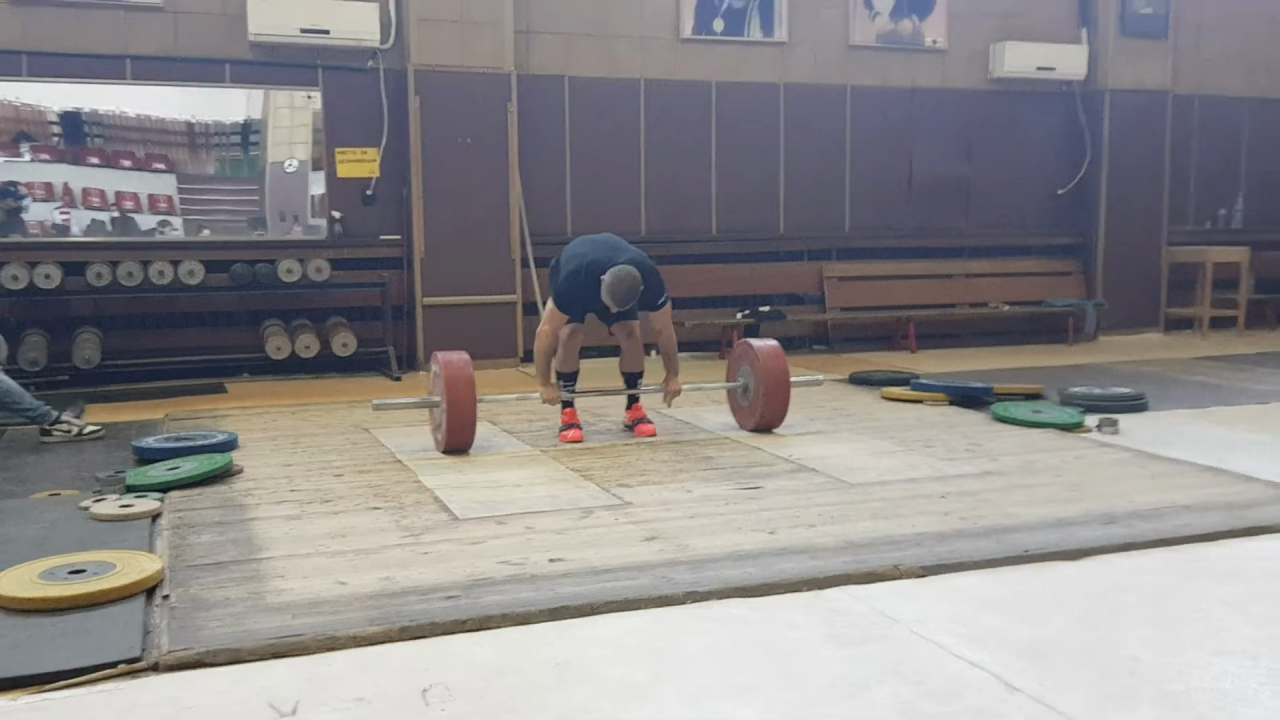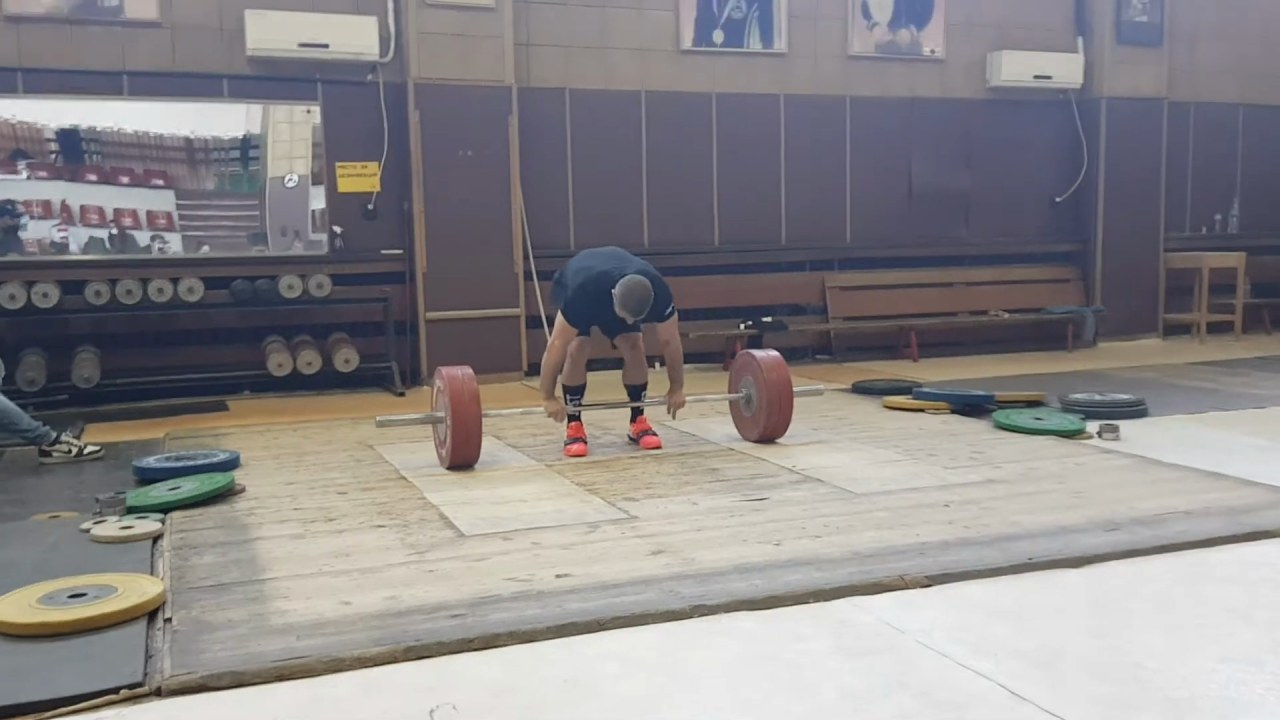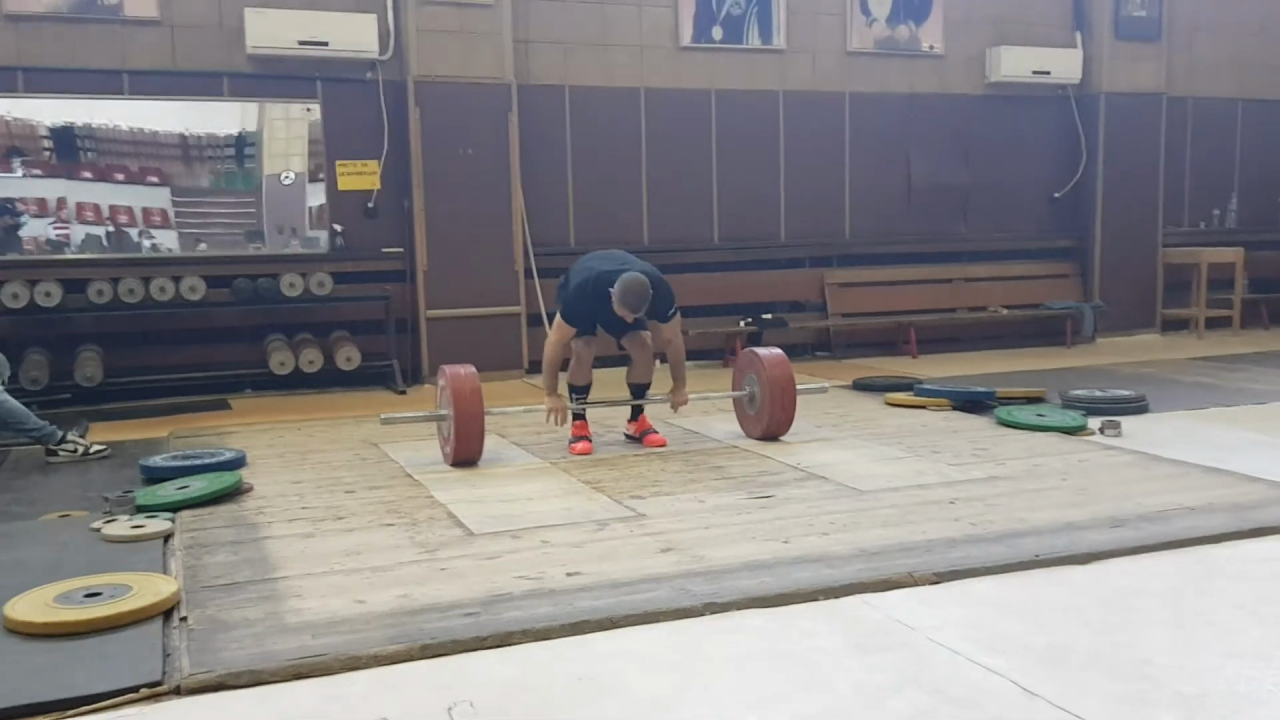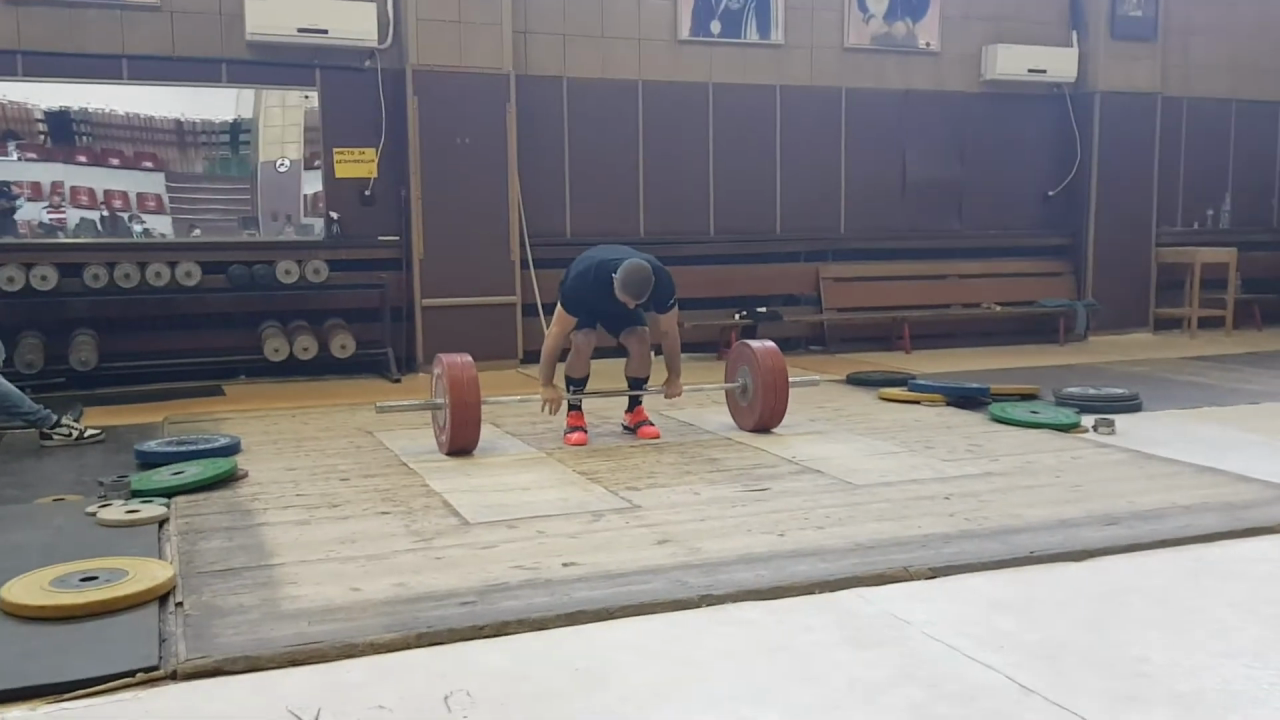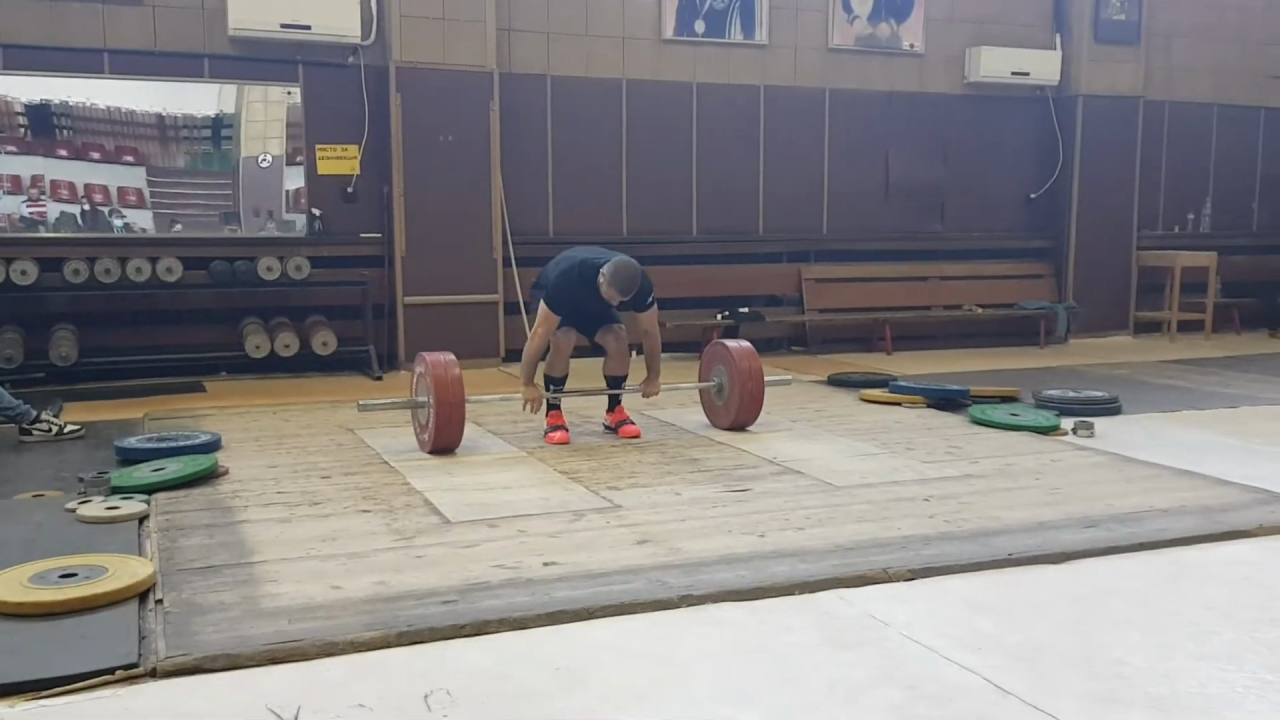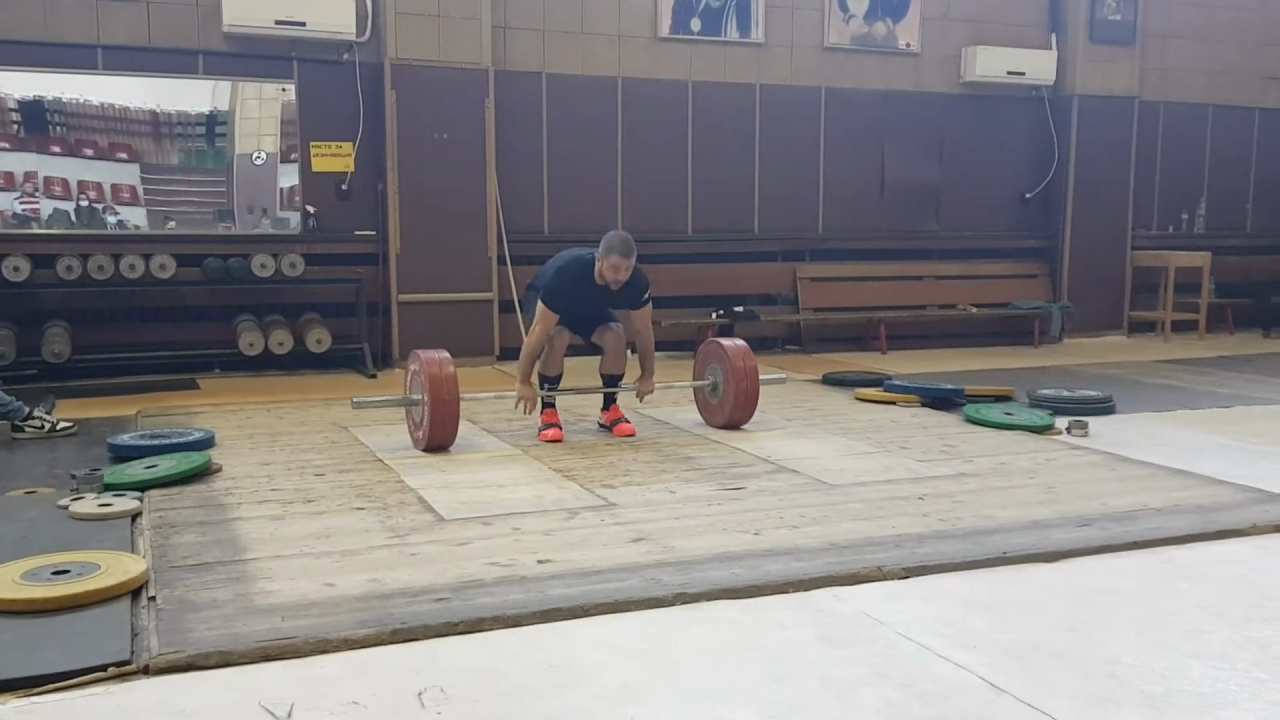
dt=0.5s
person 1, frame 1
left shoulder: (650, 280)
right shoulder: (573, 279)
left elbow: (663, 329)
right elbow: (546, 330)
left wrist: (672, 376)
right wrist: (545, 383)
left hip: (619, 285)
right hip: (574, 281)
left knee: (632, 336)
right knee: (569, 337)
left ankle: (634, 410)
right ankle: (568, 414)
person 1, frame 2
left shoulder: (658, 291)
right shoulder: (582, 292)
left elbow: (670, 340)
right elbow: (557, 344)
left wrist: (676, 389)
right wrist: (548, 397)
right hip: (570, 287)
left knee: (635, 349)
right knee: (577, 350)
left ankle: (638, 422)
right ankle: (574, 427)
person 1, frame 3
left shoulder: (659, 290)
right shoulder: (582, 292)
left elbow: (672, 340)
right elbow: (555, 341)
left wrist: (679, 387)
right wrist: (551, 394)
left hip: (622, 299)
right hip: (584, 297)
left knee: (643, 348)
right knee: (583, 350)
left ankle: (637, 422)
right ankle: (579, 426)
person 1, frame 4
left shoulder: (661, 280)
right shoulder: (584, 279)
left elbow: (669, 332)
right elbow: (556, 332)
left wrist: (674, 378)
right wrist: (547, 385)
left hip: (617, 296)
right hip: (584, 297)
left knee: (641, 342)
right knee: (583, 342)
left ankle: (635, 413)
right ankle: (574, 417)
person 1, frame 5
left shoulder: (640, 284)
right shoulder: (567, 278)
left elbow: (650, 330)
right elbow: (540, 332)
left wrist: (653, 377)
right wrist: (527, 384)
left hip: (594, 305)
right hip: (550, 297)
left knee: (618, 339)
right knee: (563, 340)
left ankle: (615, 412)
right ankle: (553, 416)
person 1, frame 6
left shoulder: (637, 281)
right shoulder: (565, 274)
left elbow: (643, 329)
right elbow: (539, 331)
left wrist: (647, 375)
right wrist: (524, 382)
left hip: (591, 306)
right hip: (542, 299)
left knee: (616, 337)
right knee: (557, 338)
left ankle: (610, 411)
right ankle: (548, 415)
